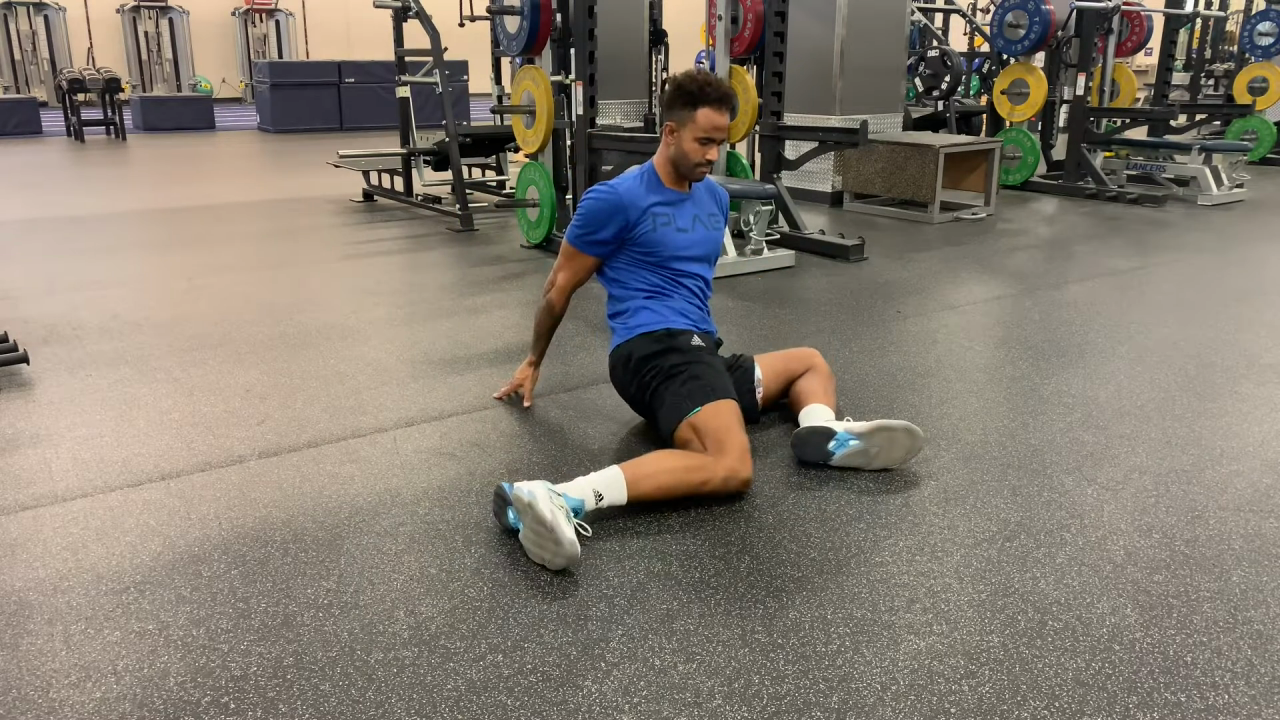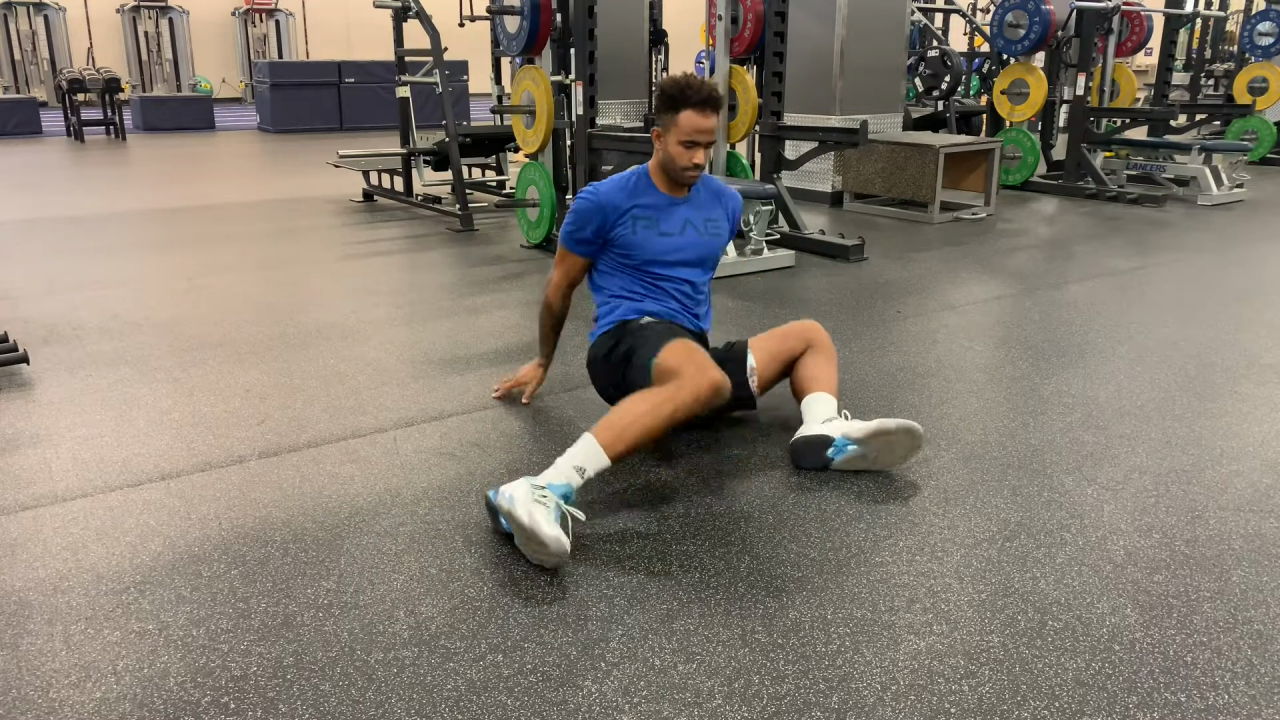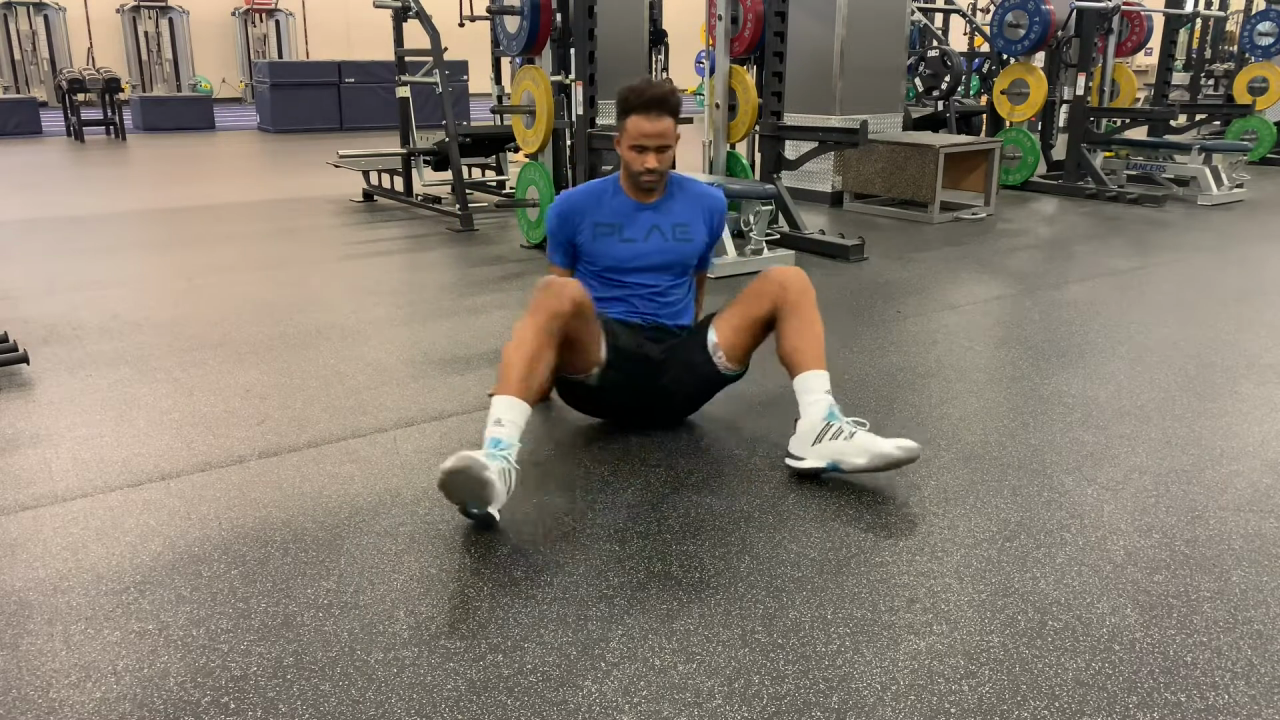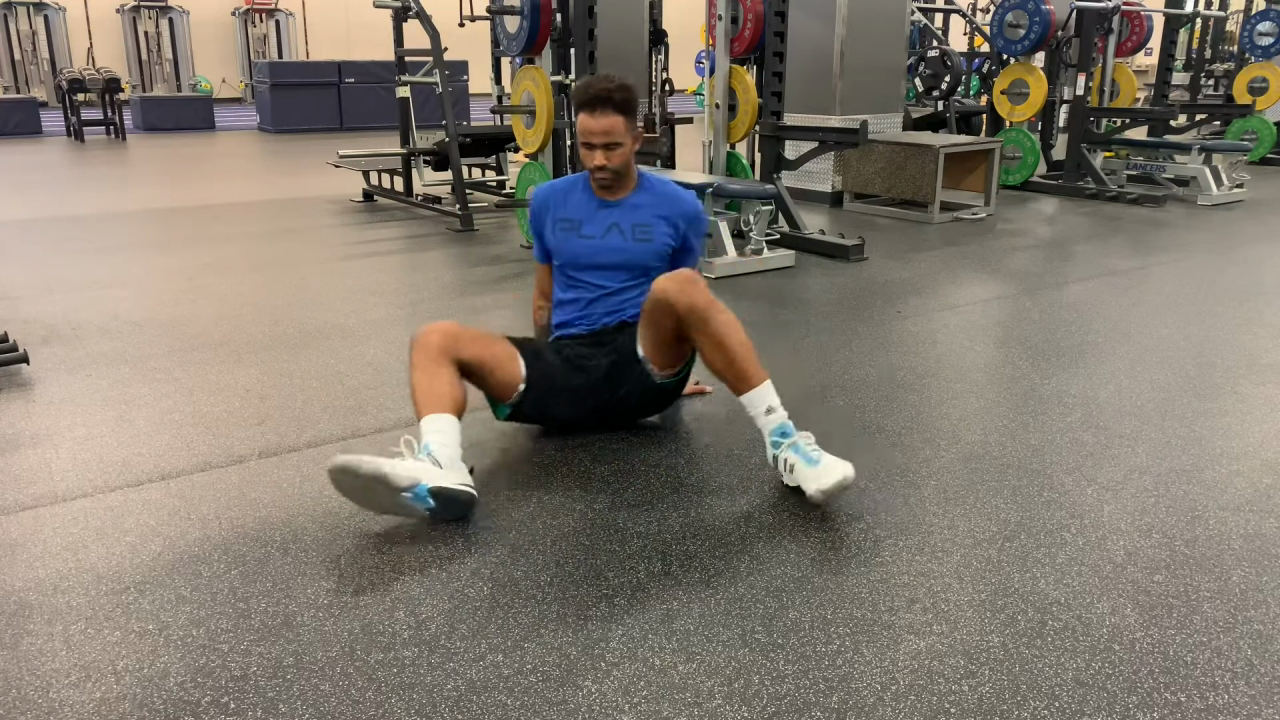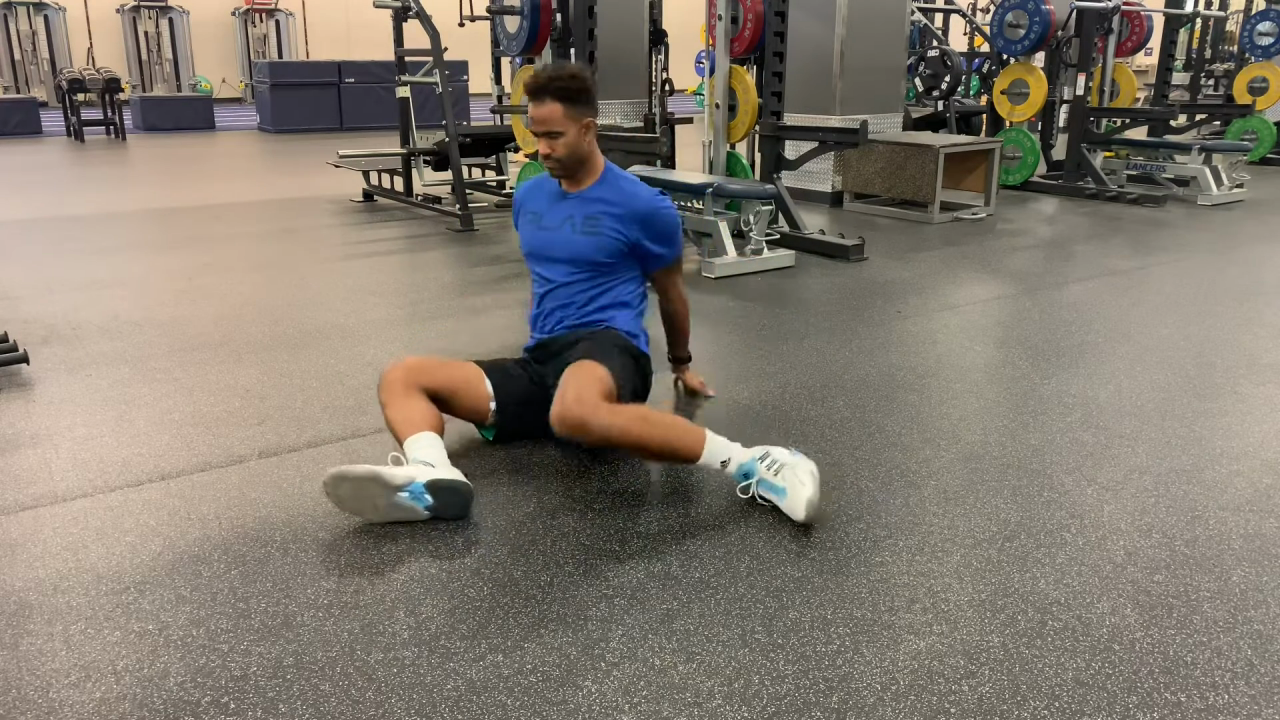
dt=0.4s
person 1, frame 1
left shoulder: (714, 199)
right shoulder: (616, 199)
right elbow: (561, 285)
right wrist: (533, 361)
left hip: (694, 352)
right hip: (659, 350)
left knee: (810, 363)
right knee: (729, 471)
left ankle: (825, 434)
right ankle: (559, 500)
person 1, frame 2
left shoulder: (724, 202)
right shoulder: (605, 201)
right elbow: (561, 285)
right wrist: (542, 363)
left hip: (687, 353)
right hip: (627, 350)
left knee: (811, 336)
right knee: (706, 380)
left ankle: (826, 433)
right ankle: (545, 492)
person 1, frame 3
left shoulder: (706, 205)
right shoulder: (574, 207)
right elbow: (570, 296)
right wrist: (541, 370)
left hip: (678, 368)
right hip: (602, 368)
left knee: (787, 280)
right knee: (554, 293)
left ankle: (820, 433)
right ankle: (497, 463)
person 1, frame 4
left shoulder: (679, 208)
right shoulder: (549, 202)
left elbow: (685, 288)
left wrist: (682, 364)
right wrist: (549, 371)
left hip: (642, 366)
right hip: (569, 362)
left knee: (679, 287)
right knee: (433, 342)
left ankle: (785, 440)
right ankle: (440, 477)
person 1, frame 5
left shoulder: (642, 206)
right shoulder: (528, 198)
left elbow: (671, 293)
left wrist: (681, 365)
left hip: (606, 351)
right hip: (540, 361)
left knee: (575, 413)
right knee: (399, 380)
left ankle: (751, 466)
right ankle: (431, 481)
